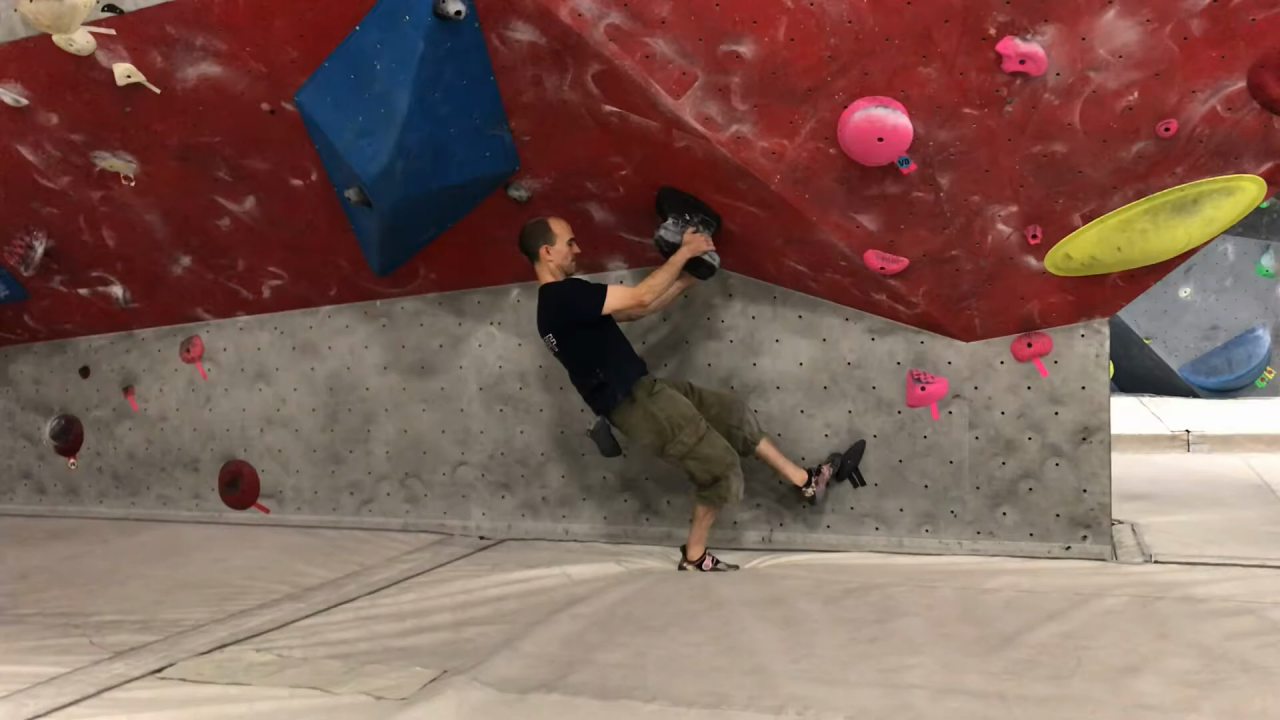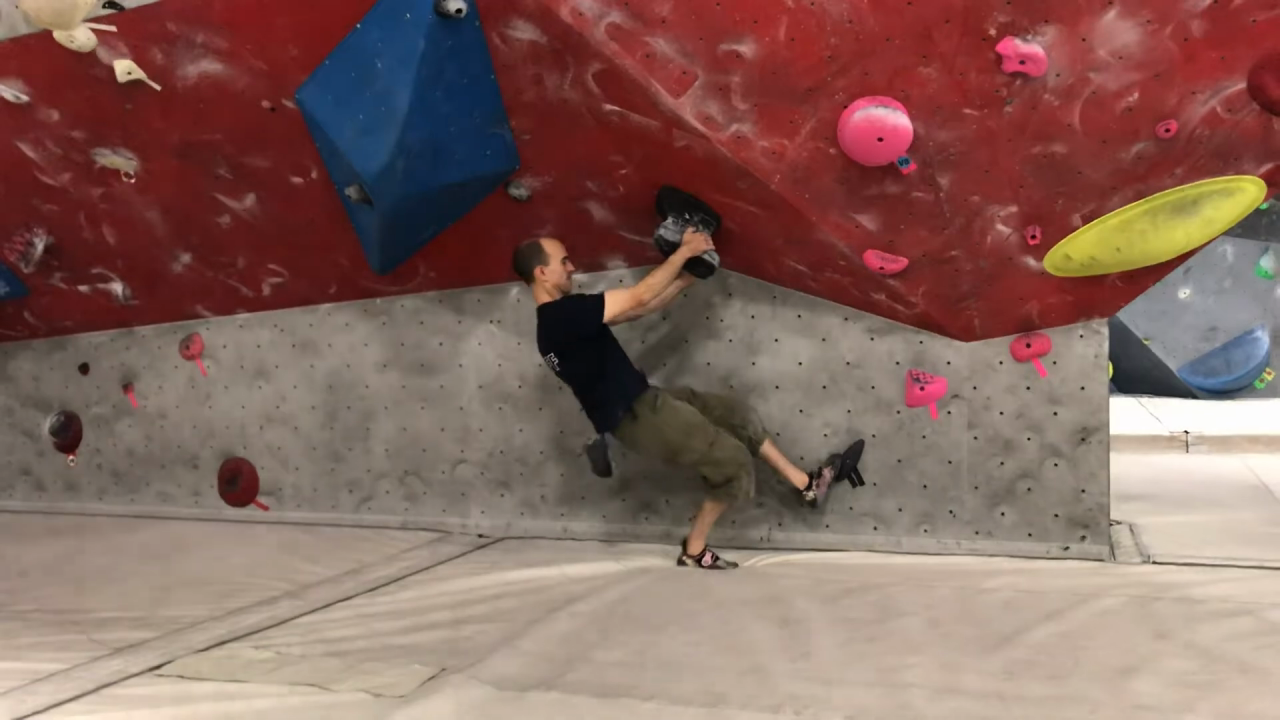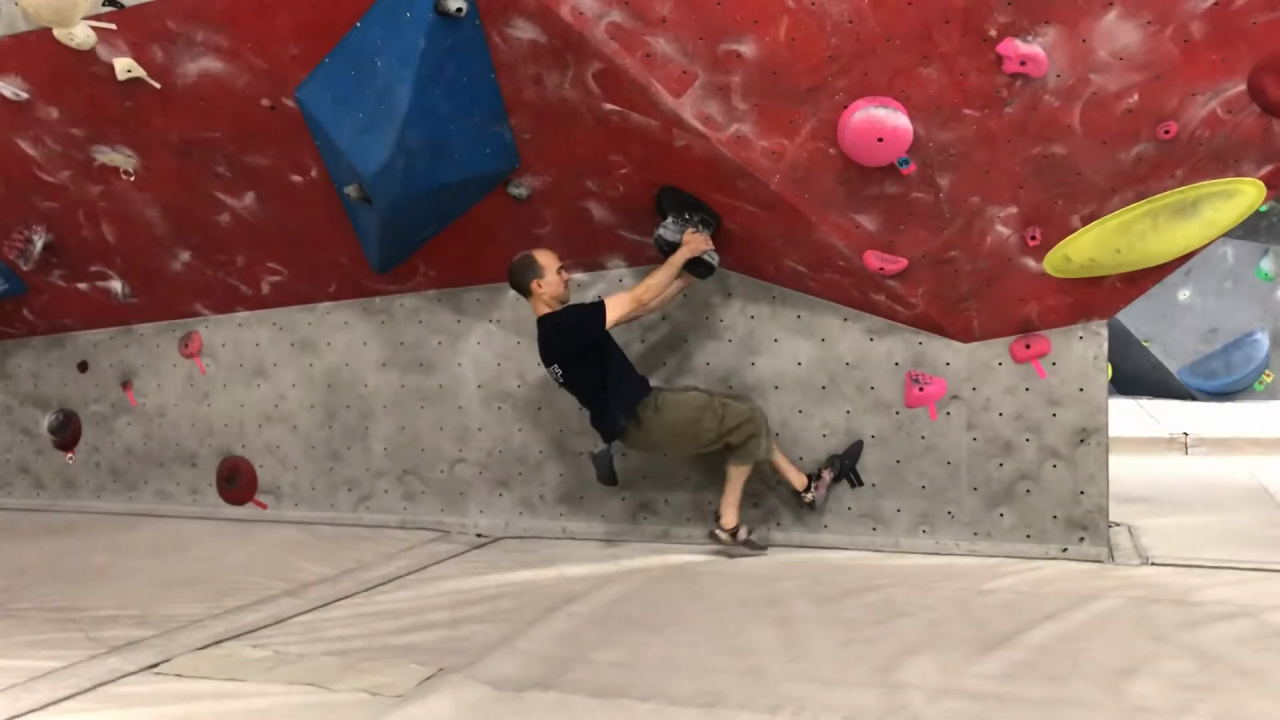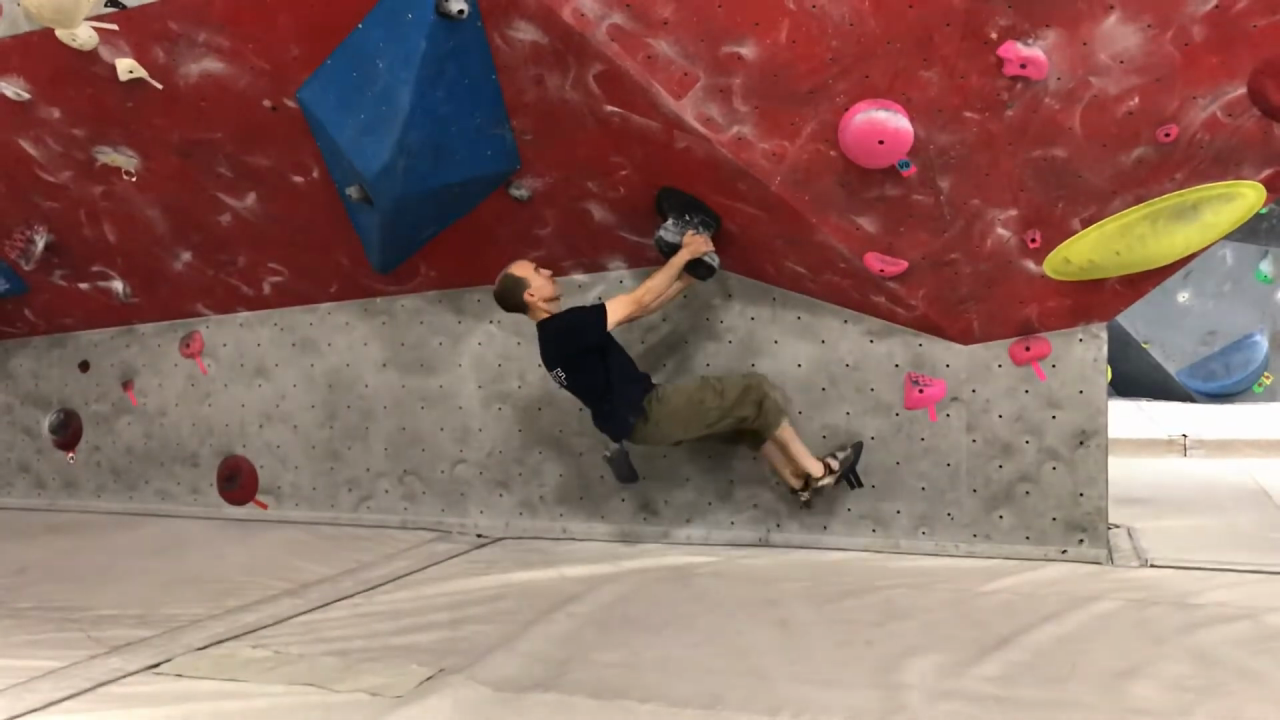
dt=0.3s
person 1, frame 1
left shoulder: (561, 302)
right shoulder: (564, 295)
left elbow: (634, 310)
right elbow: (641, 298)
left wrist: (688, 278)
right wrist: (685, 252)
left hip: (641, 389)
right hip: (634, 401)
left knee: (735, 415)
right knee: (721, 466)
left ankle: (806, 481)
right ankle: (694, 555)
person 1, frame 2
left shoulder: (559, 319)
right shoulder: (562, 315)
left elbow: (635, 309)
right elbow: (638, 299)
left wrist: (687, 277)
right wrist: (685, 251)
left hip: (641, 401)
right hip: (636, 415)
left knee: (738, 416)
right knee: (734, 463)
left ankle: (806, 484)
right ankle: (695, 549)
person 1, frame 3
left shoulder: (558, 329)
right shoulder: (563, 327)
left elbow: (632, 308)
right elbow: (636, 300)
left wrist: (687, 277)
right wrist: (684, 251)
left hip: (641, 411)
right hip: (639, 420)
left knee: (742, 414)
right knee: (749, 421)
left ankle: (803, 485)
right ankle: (728, 521)
person 1, frame 4
left shoulder: (561, 331)
right shoulder: (564, 328)
left elbow: (636, 308)
right elbow: (638, 303)
left wrist: (688, 276)
right wrist: (684, 253)
left hip: (641, 413)
right hip: (646, 415)
left knee: (746, 409)
right knee: (755, 391)
left ankle: (800, 484)
right ankle: (815, 470)
